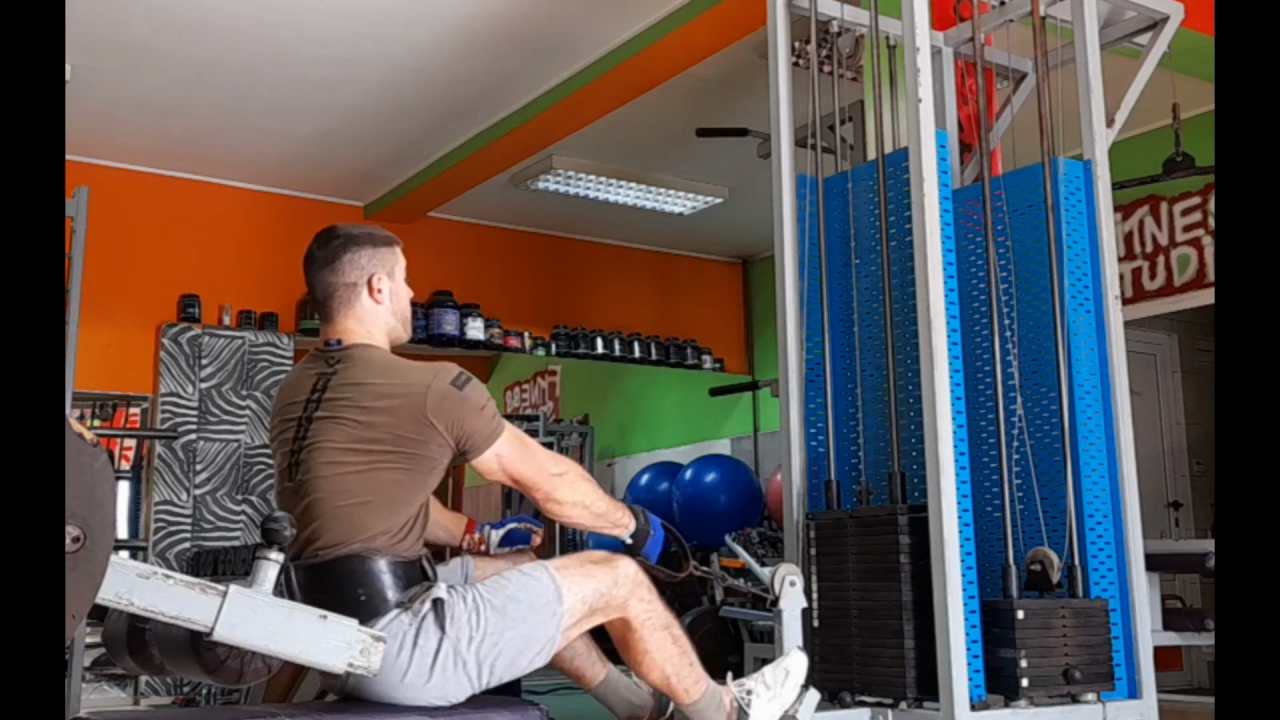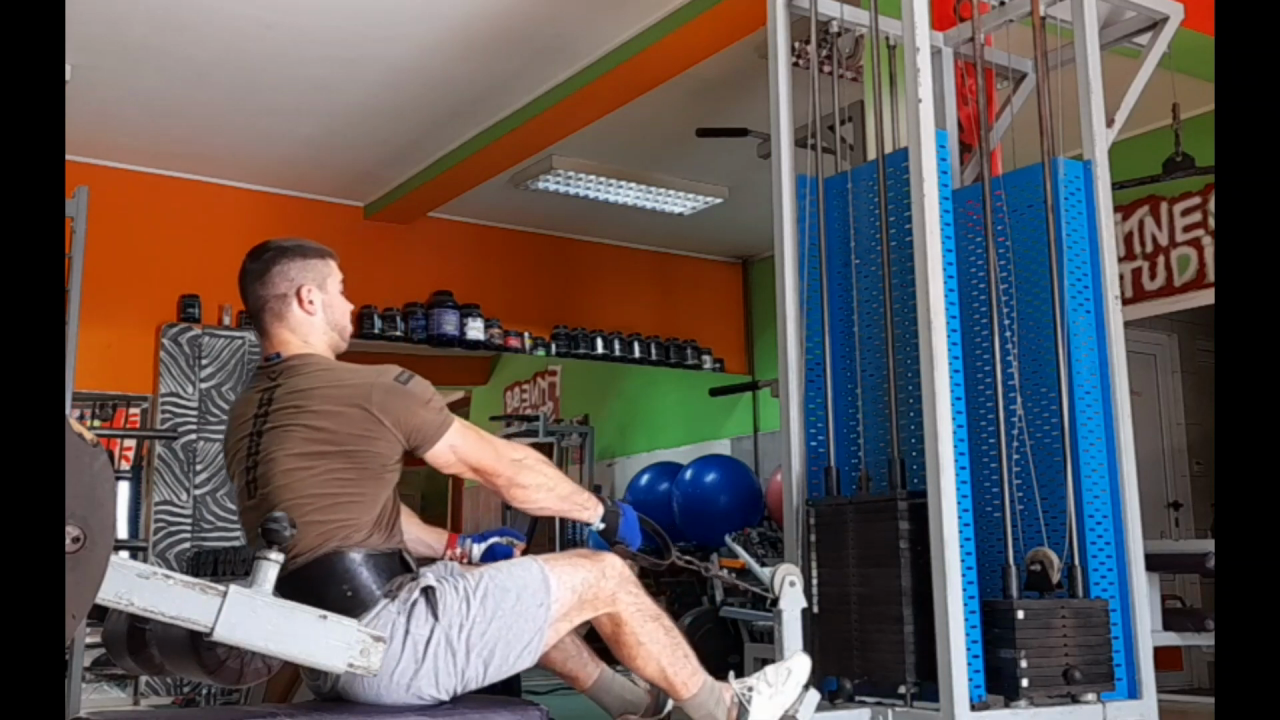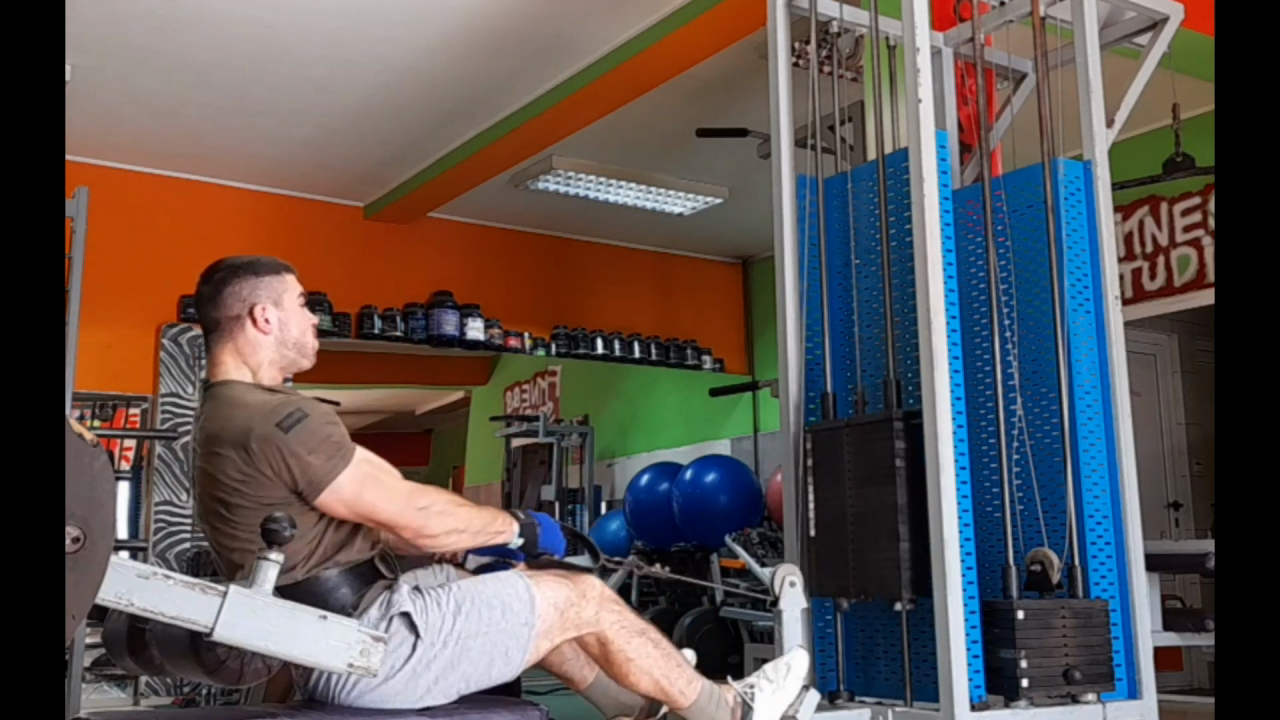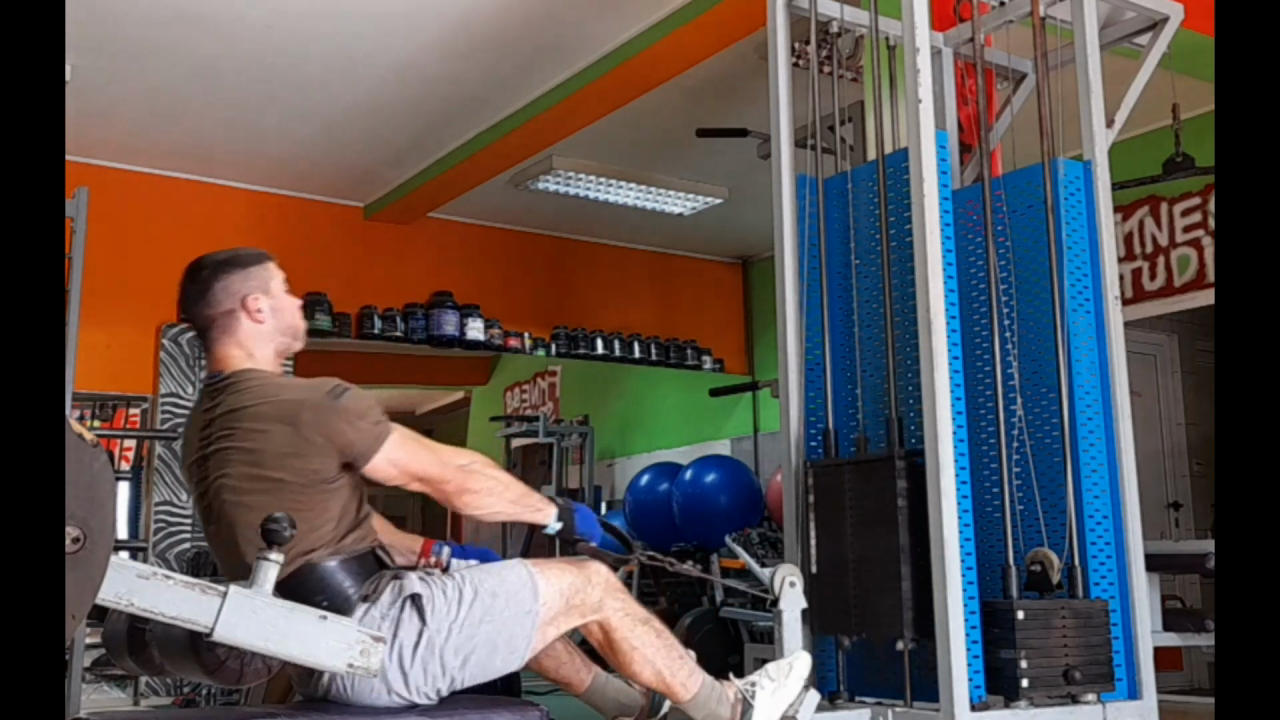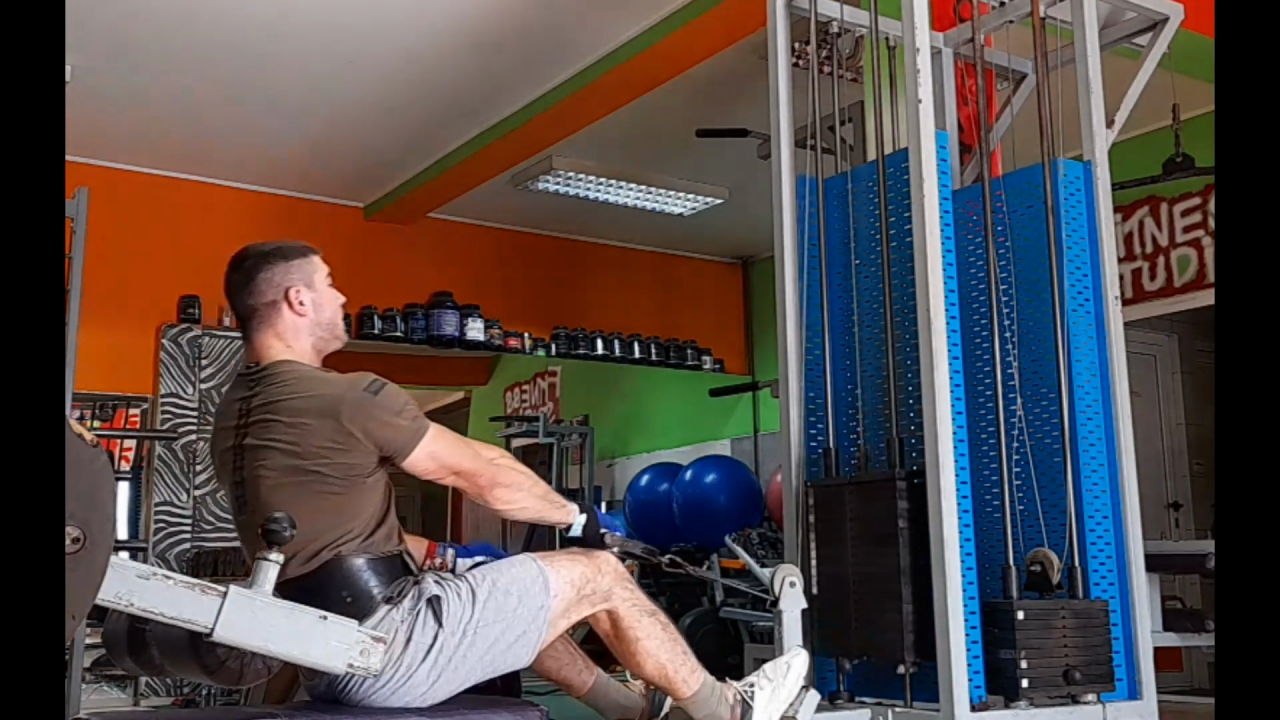
dt=1s
person 1, frame 1
left shoulder: (293, 395)
right shoulder: (431, 388)
right elbow: (547, 480)
left wrist: (476, 536)
right wrist: (633, 524)
right hip: (403, 643)
left knee: (520, 567)
right knee: (616, 577)
person 1, frame 2
left shoulder: (247, 415)
right shoulder: (372, 390)
right elbow: (504, 468)
left wrist: (455, 548)
right wrist: (604, 512)
right hip: (385, 639)
left knee: (511, 582)
right knee: (603, 578)
person 1, frame 3
left shoulder: (236, 412)
right shoulder: (273, 421)
left elbow: (376, 508)
right elbow: (415, 517)
left wrist: (483, 538)
right wrist: (517, 526)
left knee: (513, 584)
right knee: (583, 599)
person 1, frame 4
left shoulder: (207, 425)
right shoulder: (309, 404)
right elbow: (455, 477)
right wrist: (558, 513)
left knee: (499, 592)
right knee: (590, 586)
person 1, frame 5
left shoulder: (237, 412)
right shoulder: (346, 398)
right elbow: (483, 474)
right wrist: (577, 517)
right hip: (389, 645)
left knee: (515, 595)
right knee: (598, 576)
